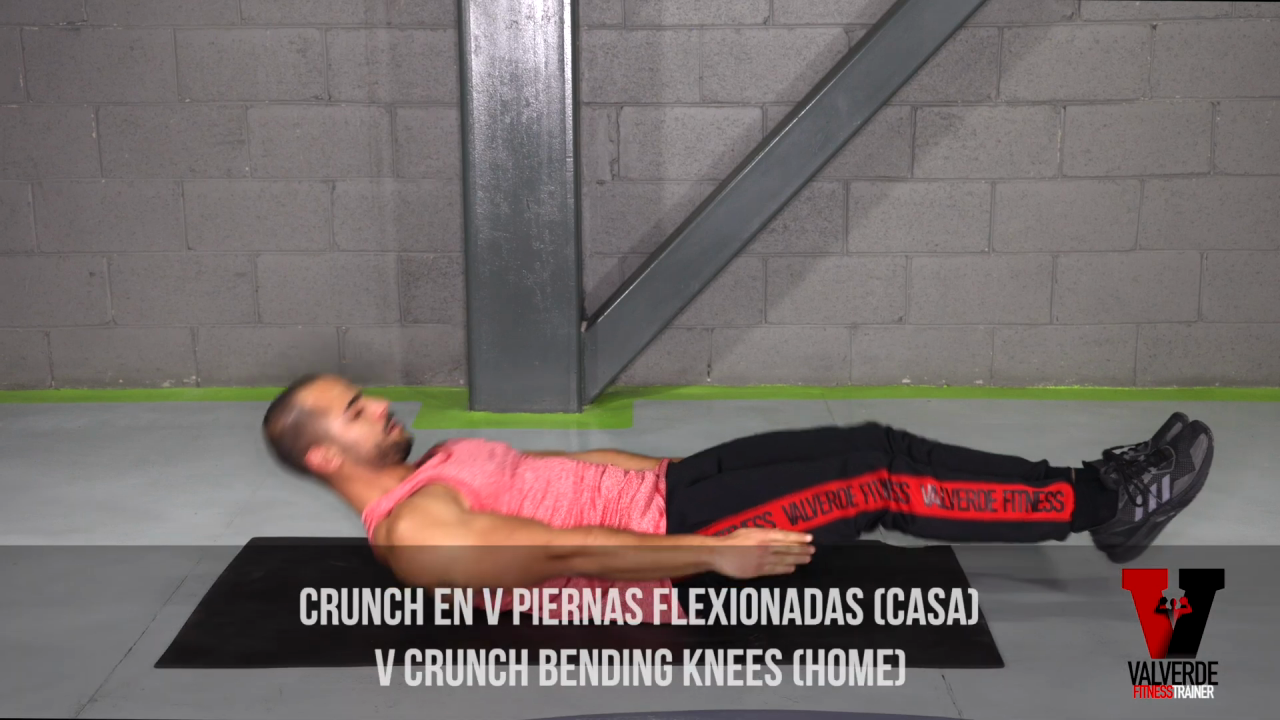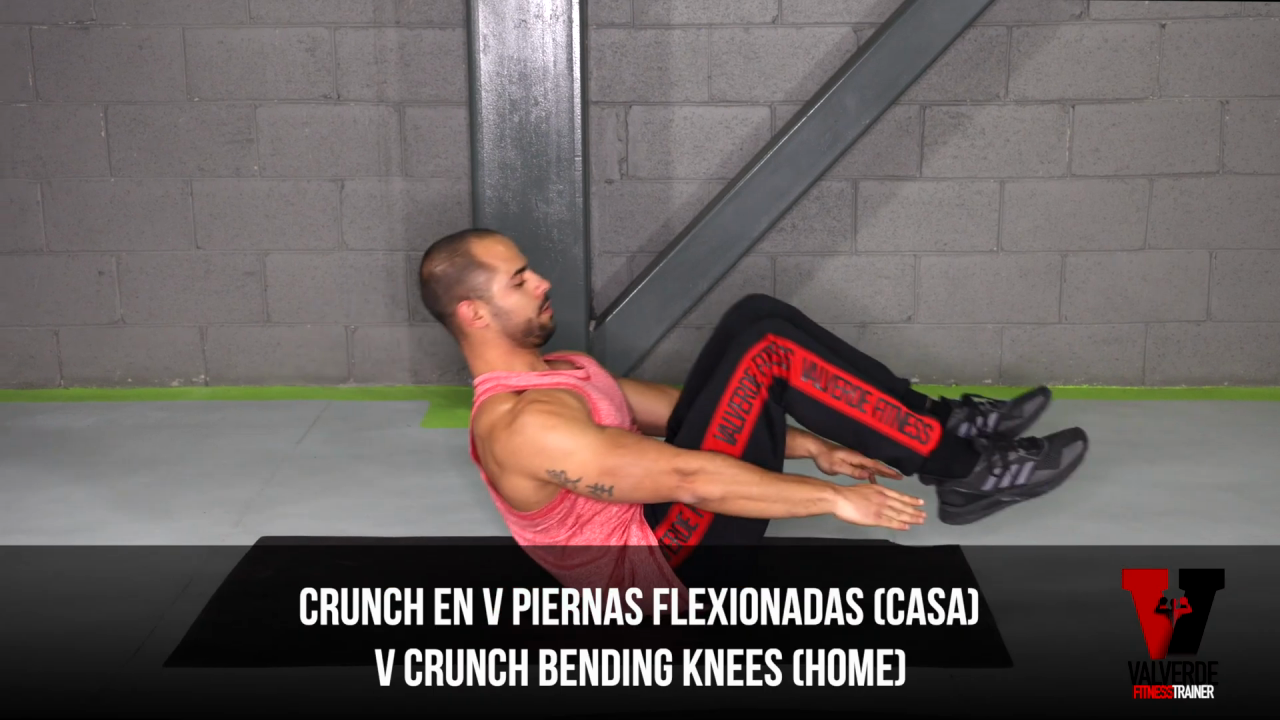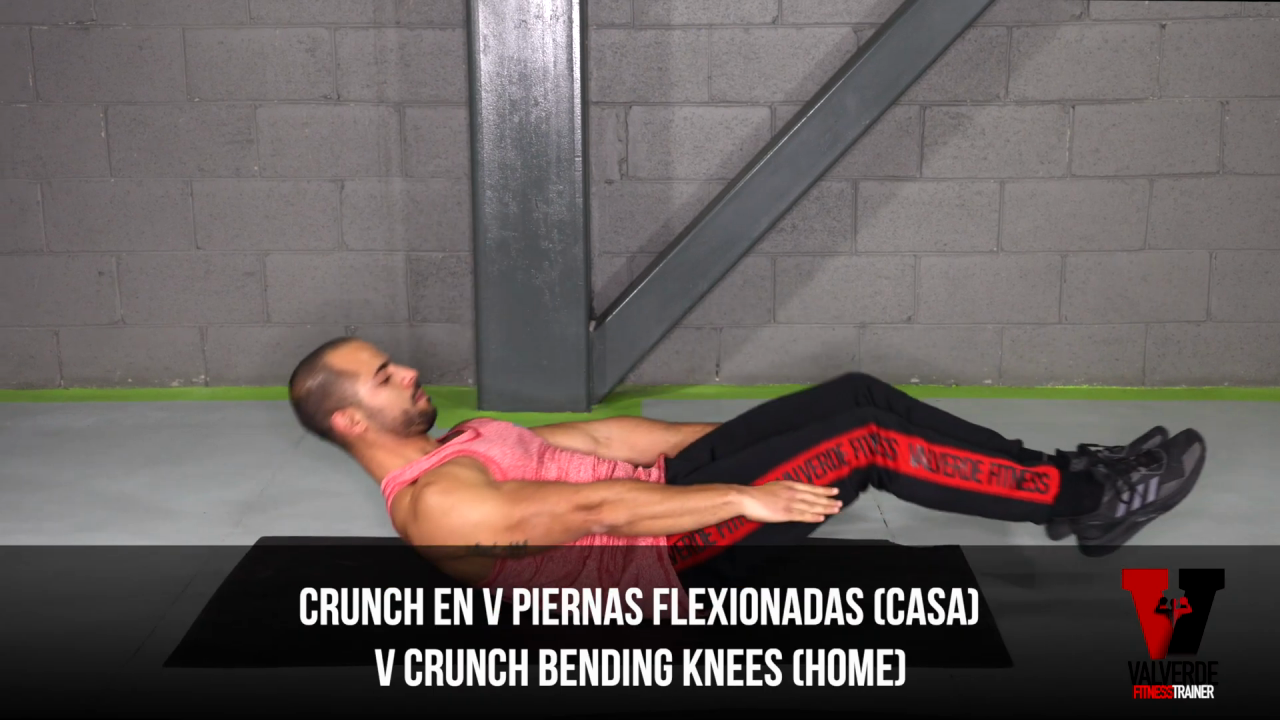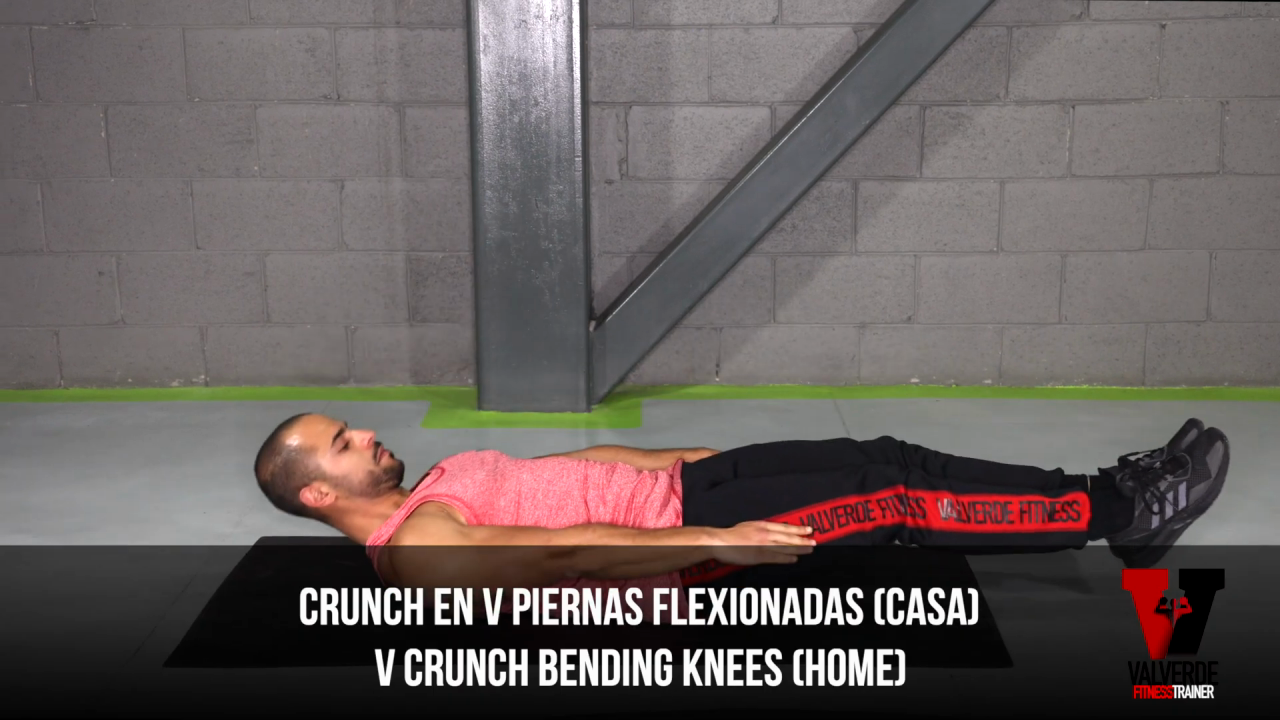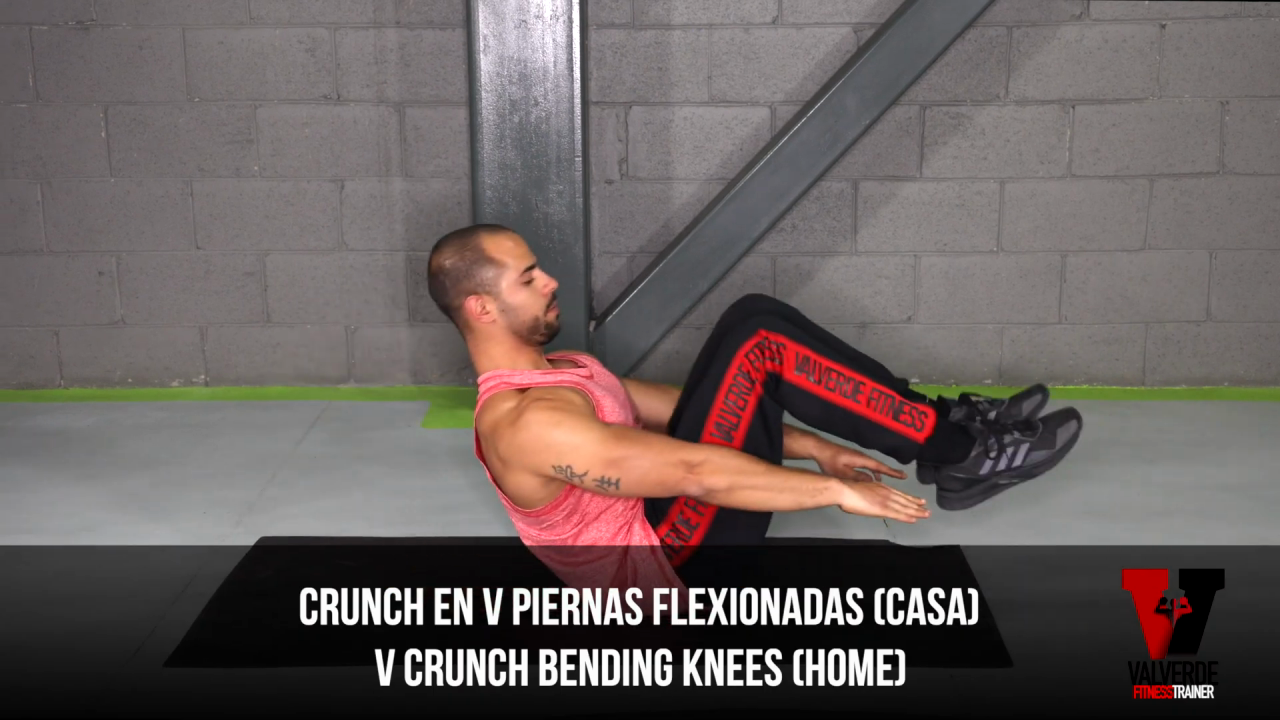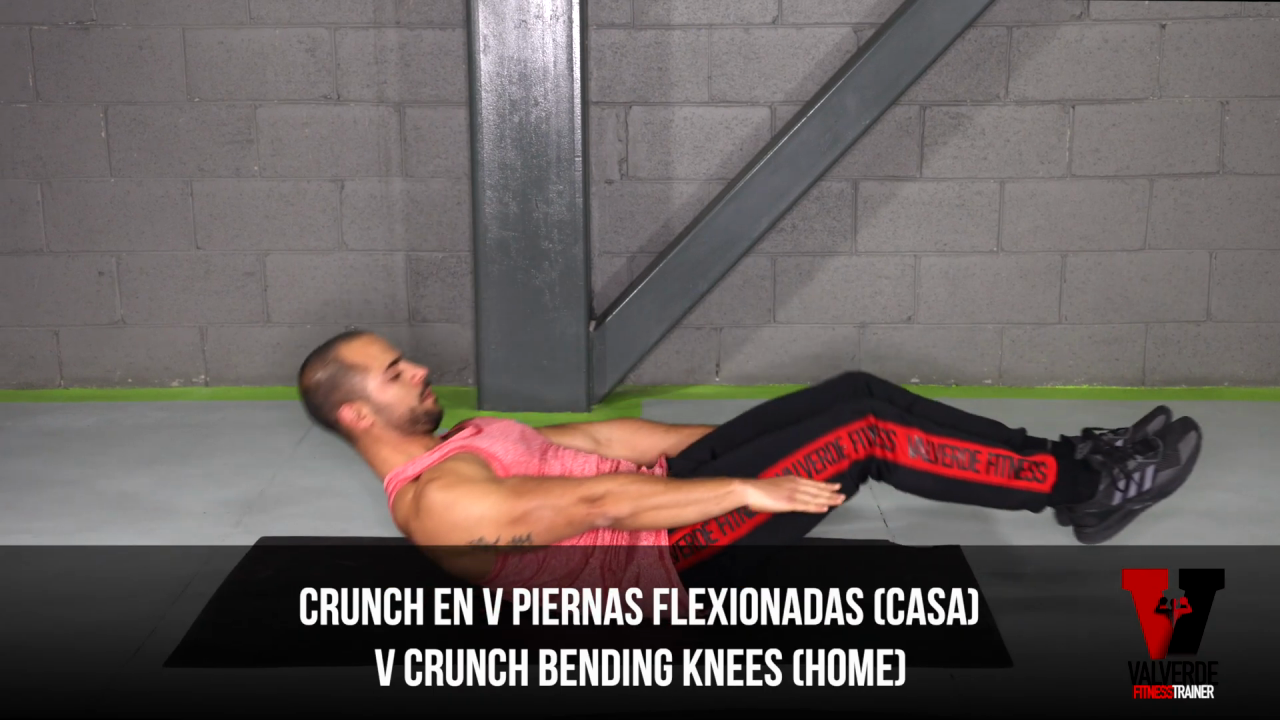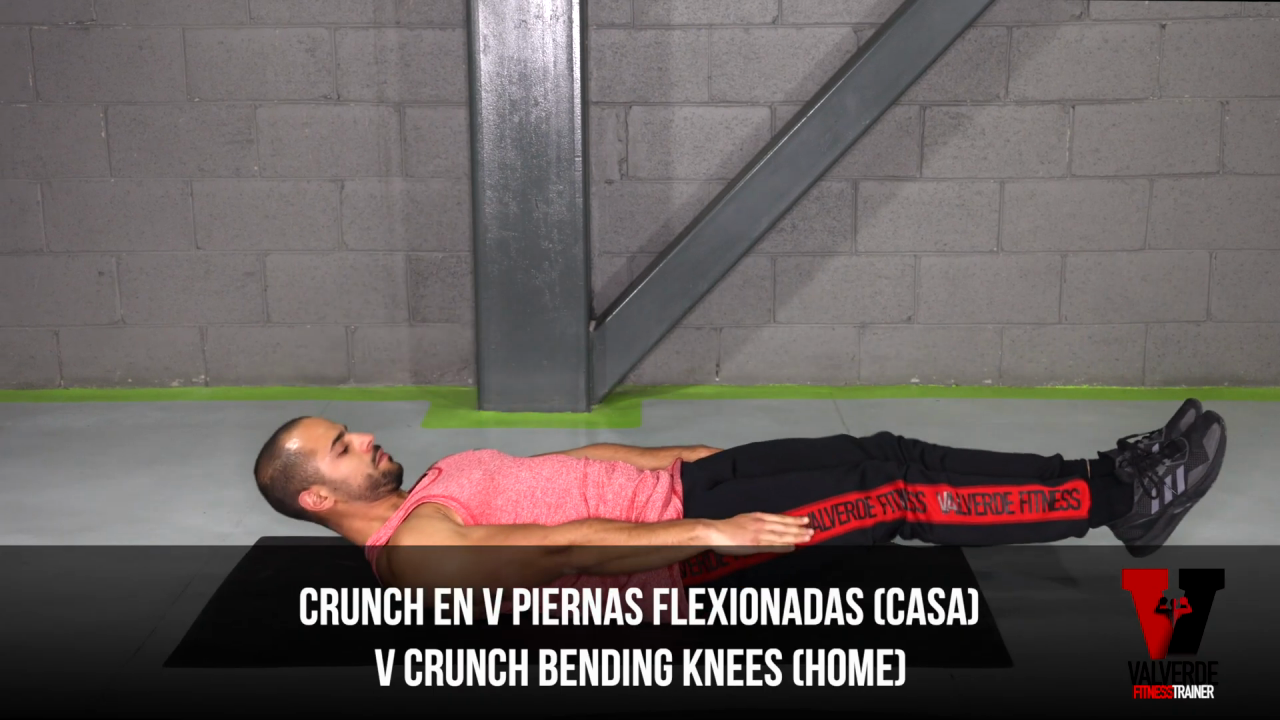
dt=0.7s
person 1, frame 1
left shoulder: (437, 470)
right shoulder: (413, 531)
right elbow: (564, 553)
left wrist: (669, 475)
right wrist: (712, 552)
left hip: (665, 487)
right hip: (672, 545)
left knee: (867, 446)
right knee: (877, 479)
left ankle: (1092, 485)
right ankle: (1103, 508)
person 1, frame 2
left shoulder: (543, 370)
right shoulder: (522, 428)
left elbow: (669, 408)
right elbow: (681, 475)
left wrist: (804, 439)
right wrist: (833, 497)
left hip: (667, 522)
right hip: (668, 563)
left knee: (760, 322)
right knee: (768, 345)
left ankle: (951, 430)
right ankle: (960, 469)
person 1, frame 3
left shoulder: (456, 448)
right shoulder: (435, 505)
left elbow: (596, 439)
right elbow: (592, 513)
left wrist: (727, 440)
right wrist: (745, 497)
left hip: (665, 492)
right hip: (669, 556)
left knee: (855, 397)
right knee: (864, 443)
left ankle: (1063, 479)
right ankle: (1084, 502)
person 1, frame 4
left shoulder: (435, 491)
right shoulder: (412, 549)
right elbow: (567, 554)
left wrist: (682, 461)
right wrist: (717, 543)
left hip: (676, 484)
right hip: (677, 538)
left knee: (883, 458)
right knee: (893, 502)
left ankle: (1106, 496)
right ankle: (1119, 518)
person 1, frame 5
left shoulder: (542, 369)
right shoulder: (526, 425)
left elbow: (668, 409)
right elbow: (688, 471)
left wrist: (814, 447)
right wrist: (832, 491)
left hip: (671, 524)
right hip: (672, 563)
left knee: (758, 324)
right knee: (759, 341)
left ankle: (948, 436)
right ankle: (955, 451)
person 1, frame 6
left shoulder: (455, 448)
right shoulder: (438, 503)
left elbow: (595, 438)
right elbow: (597, 507)
left wrist: (729, 441)
right wrist: (747, 489)
left hip: (667, 492)
right hip: (673, 554)
left knee: (854, 395)
right knee: (863, 433)
left ankle: (1070, 465)
right ankle: (1083, 488)
person 1, frame 7
left shoulder: (436, 490)
right shoulder: (415, 554)
left elbow: (574, 461)
right elbow: (565, 548)
left wrist: (685, 456)
right wrist: (708, 533)
left hip: (676, 485)
right hip: (672, 547)
left knee: (881, 458)
right knee: (892, 499)
left ankle: (1107, 480)
right ankle: (1119, 502)
